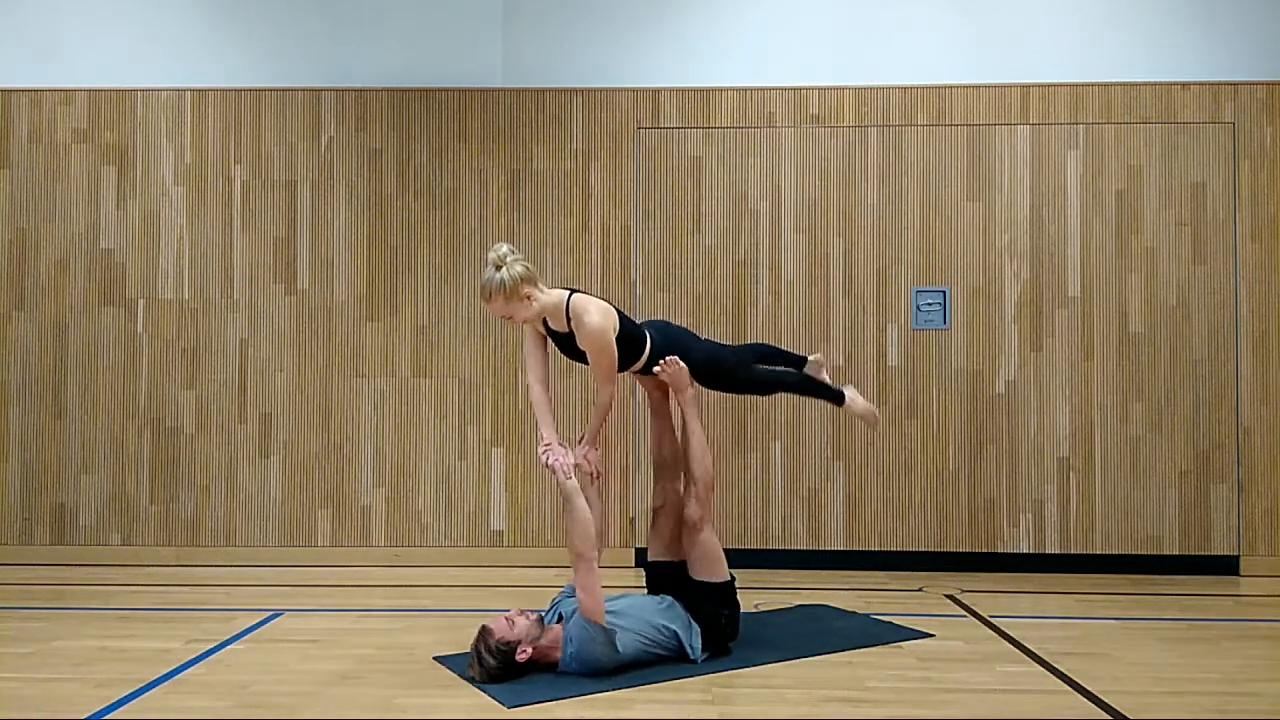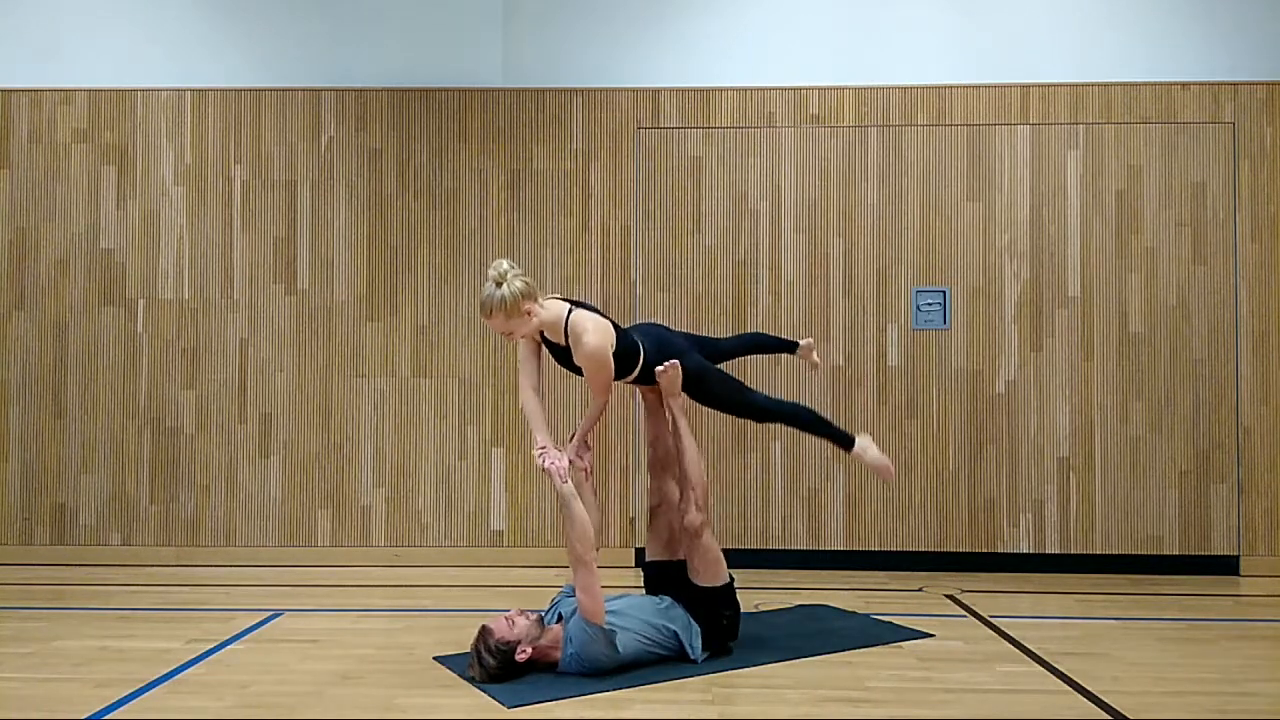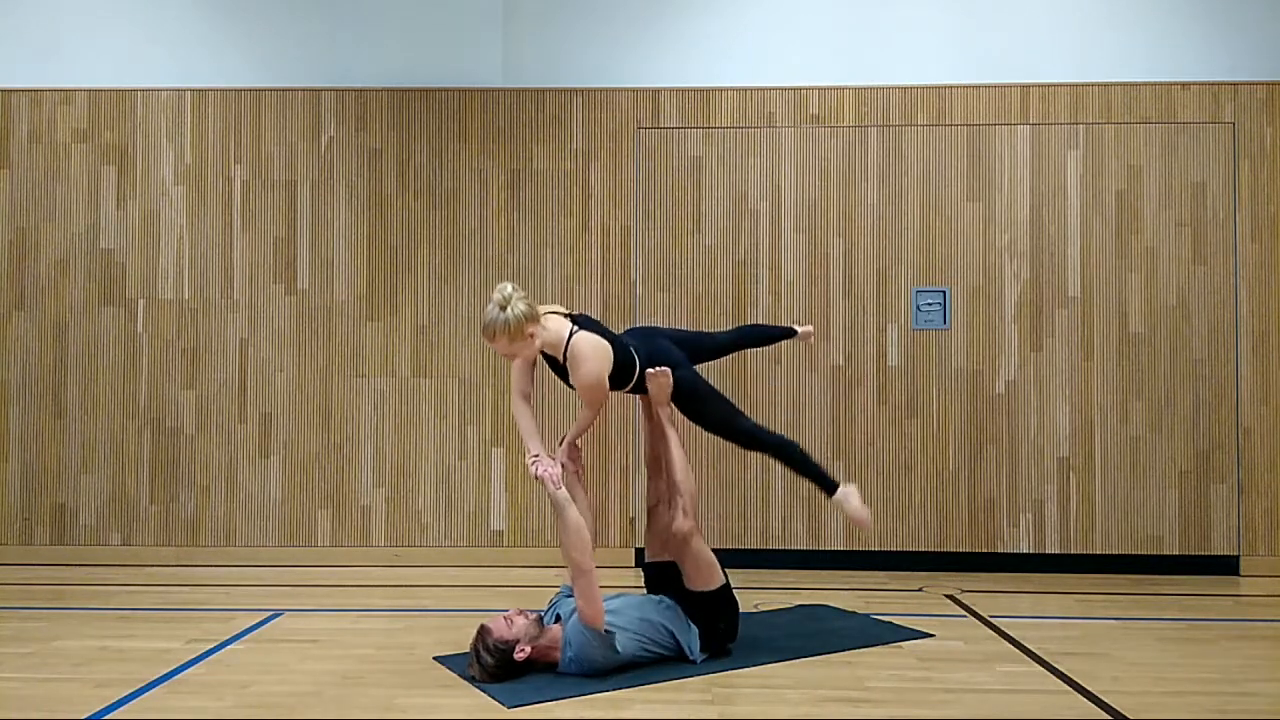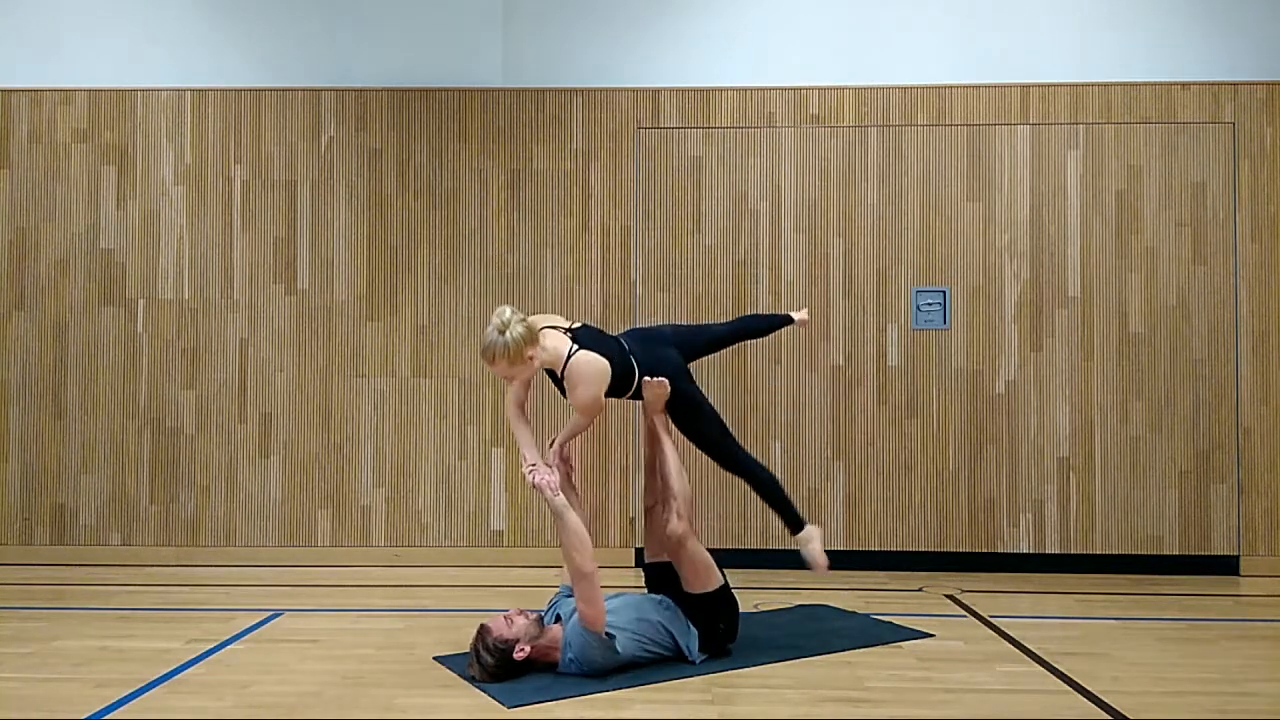
dt=0.2s
person 1, frame 1
left shoulder: (590, 321)
right shoulder: (538, 315)
left elbow: (606, 390)
right elbow: (536, 382)
left wrist: (589, 442)
right wrist: (550, 439)
left hip: (673, 352)
right hip: (646, 341)
left knee: (762, 381)
right knee: (736, 354)
left ankle: (842, 396)
right ankle: (808, 363)
person 1, frame 2
left shoulder: (588, 340)
right shoulder: (536, 317)
left elbow: (600, 399)
right elbow: (528, 390)
left wrist: (580, 440)
right wrist: (544, 444)
left hip: (665, 360)
right hip: (642, 340)
left knee: (760, 406)
right knee: (726, 345)
left ankle: (854, 443)
right ankle: (798, 346)
person 1, frame 3
left shoulder: (586, 363)
right shoulder: (534, 322)
left elbow: (592, 411)
right elbow: (520, 398)
left wrist: (565, 444)
right wrist: (537, 452)
left hip: (662, 371)
right hip: (639, 344)
left knee: (747, 432)
right knee: (723, 340)
left ankle: (837, 491)
right ankle: (794, 331)
person 1, frame 4
left shoulder: (583, 382)
right shoulder: (531, 329)
left elbow: (586, 418)
right elbow: (514, 407)
left wrist: (558, 444)
right wrist: (533, 458)
left hip: (662, 376)
right hip: (634, 347)
left knee: (731, 456)
right knee: (724, 332)
left ankle: (801, 531)
right ankle: (790, 318)
person 2, frame 1
left shoulder: (557, 616)
right shoulder: (584, 650)
left elbow: (589, 552)
right elbow: (585, 560)
left wrist: (586, 481)
right wrist: (568, 487)
left hip: (669, 604)
right hip: (705, 624)
right knee: (695, 514)
left ankle: (659, 394)
right ankle: (686, 397)
person 2, frame 2
left shoulder: (557, 615)
right shoulder: (583, 651)
left elbow: (585, 551)
right elbow: (584, 562)
left wrist: (580, 480)
right wrist: (565, 490)
left hip: (669, 605)
right hip: (704, 625)
right knee: (693, 519)
right ankle: (673, 404)
person 2, frame 3
left shoulder: (557, 615)
right shoulder: (582, 652)
left elbow: (580, 559)
right elbow: (582, 569)
left wrist: (572, 479)
right wrist: (559, 496)
left hip: (670, 606)
right hip: (704, 626)
right knee: (682, 526)
right ankle: (662, 411)
person 2, frame 4
left shoulder: (557, 614)
right shoulder: (582, 653)
left elbow: (577, 567)
right elbow: (584, 572)
left wrist: (565, 484)
right wrist: (557, 502)
left hip: (672, 607)
right hip: (704, 626)
right knee: (676, 528)
right ankle: (656, 416)
